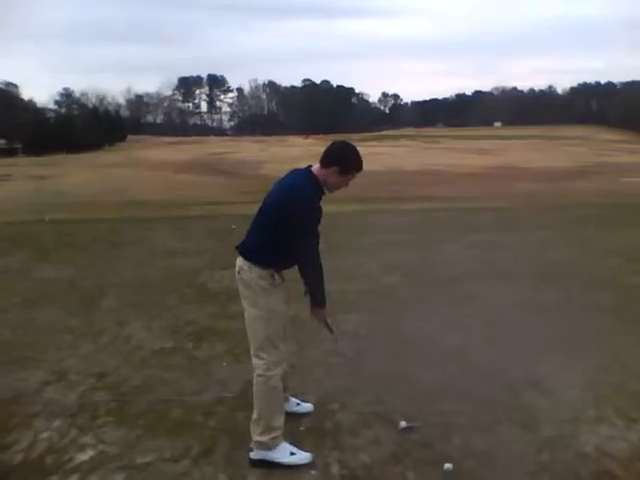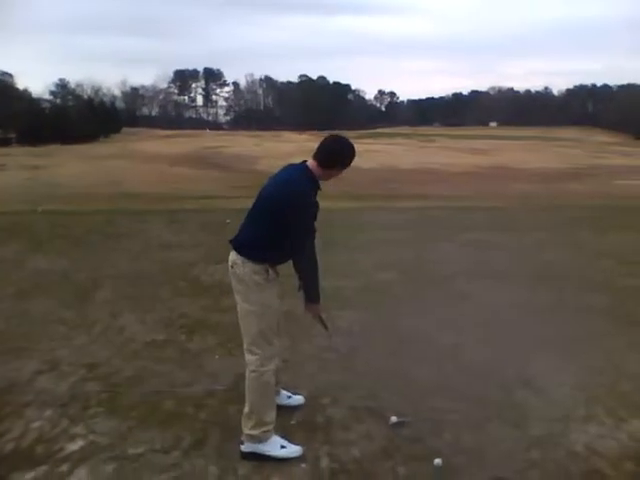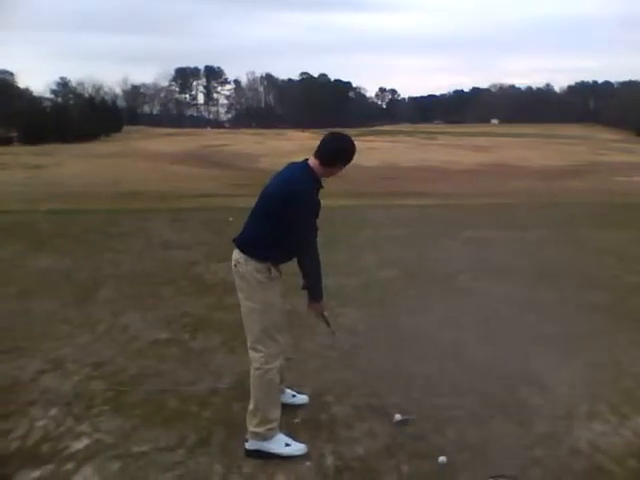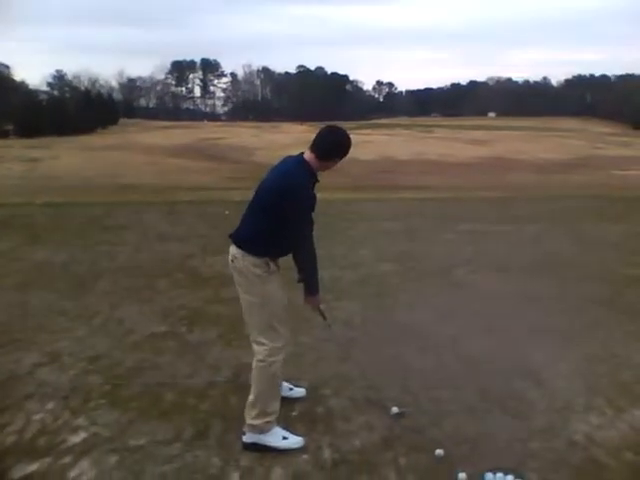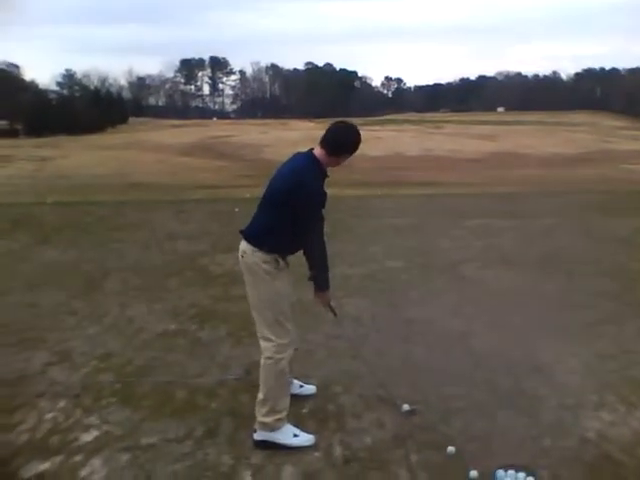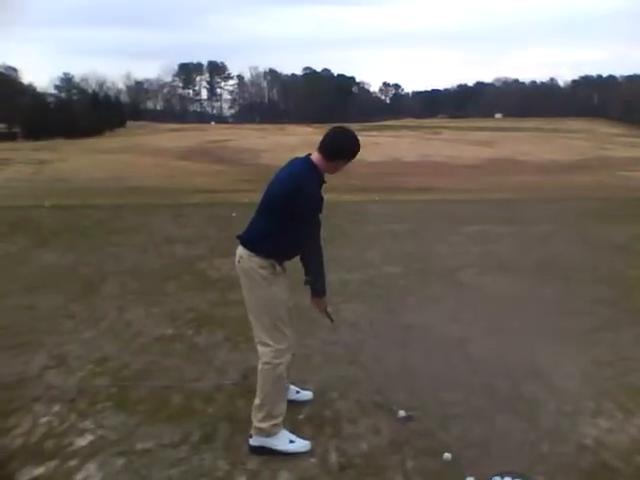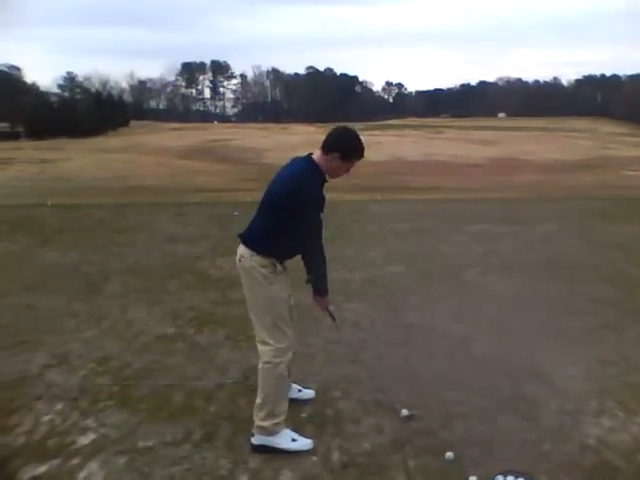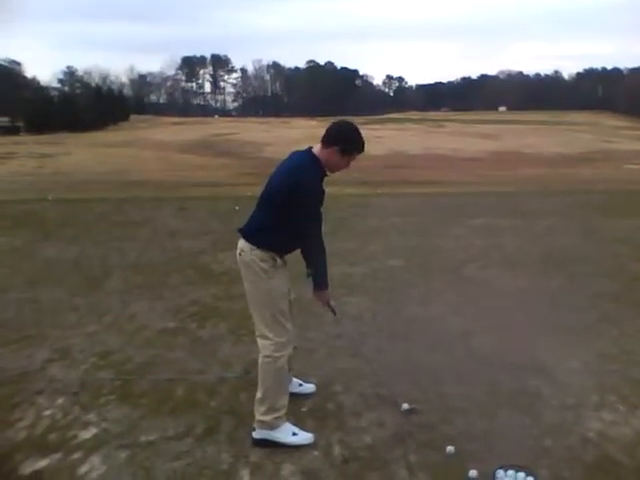
dt=0.3s
person 1, frame 1
left shoulder: (299, 180)
right shoulder: (303, 197)
left elbow: (300, 247)
right elbow: (307, 253)
left wrist: (310, 287)
right wrist: (318, 301)
left hip: (262, 266)
right hip: (259, 273)
left knee: (276, 343)
right knee: (269, 356)
left ankle: (278, 398)
right ankle: (265, 444)
person 1, frame 2
left shoulder: (294, 174)
right shoulder: (300, 193)
right elbow: (303, 248)
left wrist: (305, 283)
right wrist: (312, 296)
left hip: (255, 261)
right hip: (253, 268)
left knee: (269, 338)
right knee: (262, 351)
left ankle: (270, 392)
right ankle: (256, 437)
person 1, frame 3
left shoulder: (296, 173)
right shoulder: (303, 192)
left elbow: (300, 241)
right elbow: (306, 247)
left wrist: (308, 282)
right wrist: (315, 294)
left hip: (257, 259)
right hip: (257, 266)
left knee: (273, 336)
right knee: (267, 348)
left ankle: (274, 390)
right ankle: (261, 435)
person 1, frame 4
left shoulder: (291, 167)
right shoulder: (298, 185)
right elbow: (302, 240)
left wrist: (304, 276)
right wrist: (312, 287)
left hip: (254, 253)
right hip: (254, 261)
left knee: (271, 331)
right knee: (271, 342)
left ankle: (272, 384)
right ankle: (258, 428)
person 1, frame 5
left shoulder: (302, 163)
right shoulder: (309, 182)
right elbow: (313, 237)
left wrist: (315, 274)
right wrist: (322, 284)
left hip: (264, 250)
right hip: (264, 257)
left knee: (280, 326)
right knee: (278, 339)
left ankle: (281, 381)
right ankle: (269, 426)
person 1, frame 6
left shoulder: (299, 168)
right shoulder: (305, 186)
right elbow: (309, 242)
left wrist: (311, 279)
right wrist: (318, 289)
left hip: (262, 256)
right hip: (261, 263)
left knee: (279, 329)
right knee: (276, 345)
left ankle: (277, 387)
right ankle: (265, 431)
person 1, frame 7
left shoulder: (301, 167)
right shoulder: (307, 186)
left elbow: (303, 236)
right elbow: (311, 241)
left wrist: (313, 278)
right wrist: (320, 288)
left hip: (263, 255)
right hip: (261, 262)
left knee: (282, 325)
right knee: (276, 343)
left ankle: (279, 386)
right ankle: (267, 430)
person 1, frame 8
left shoulder: (301, 161)
right shoulder: (306, 179)
left elbow: (303, 230)
right elbow: (311, 235)
left wrist: (313, 272)
right wrist: (320, 283)
left hip: (263, 249)
right hip: (261, 256)
left knee: (282, 321)
right knee: (276, 338)
left ankle: (280, 380)
right ankle: (268, 425)
